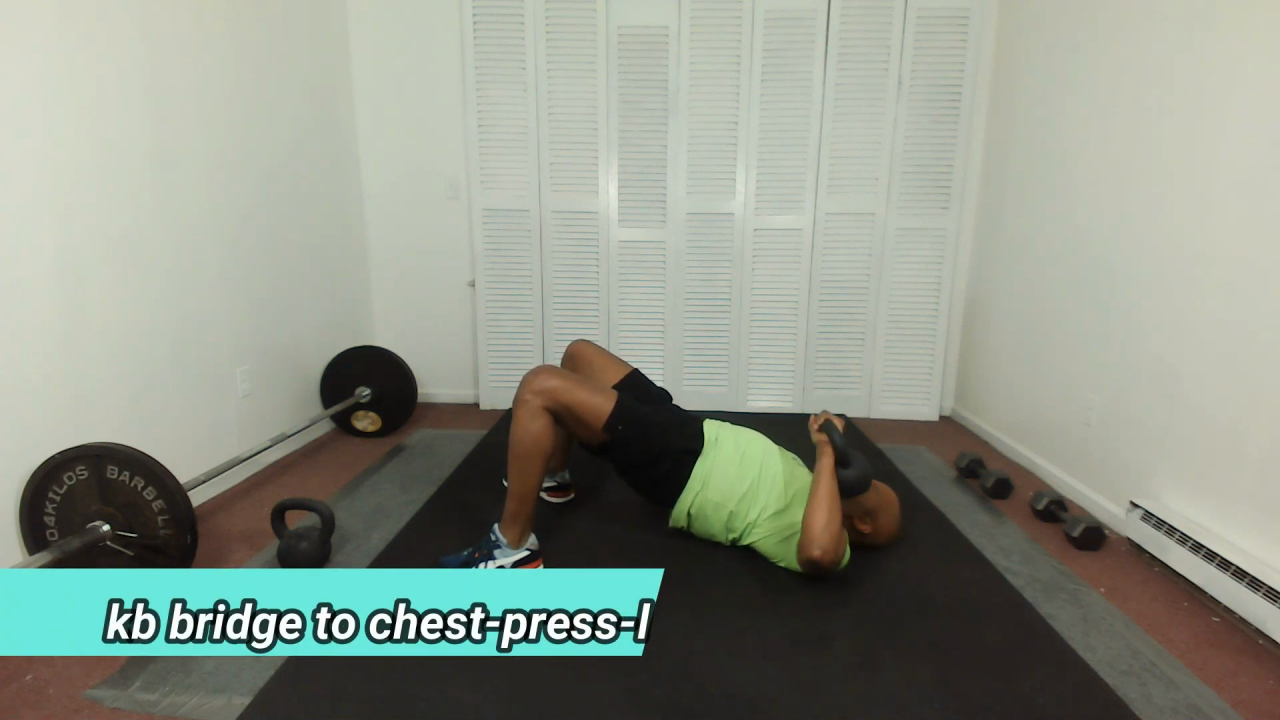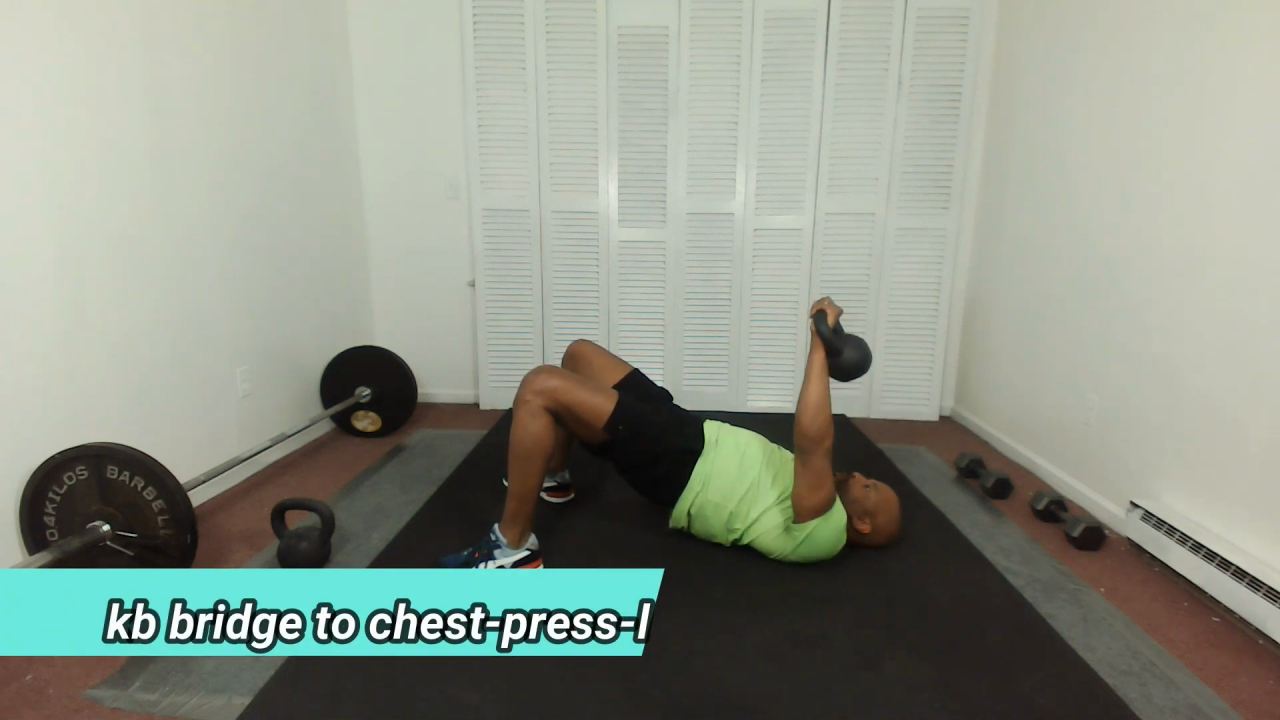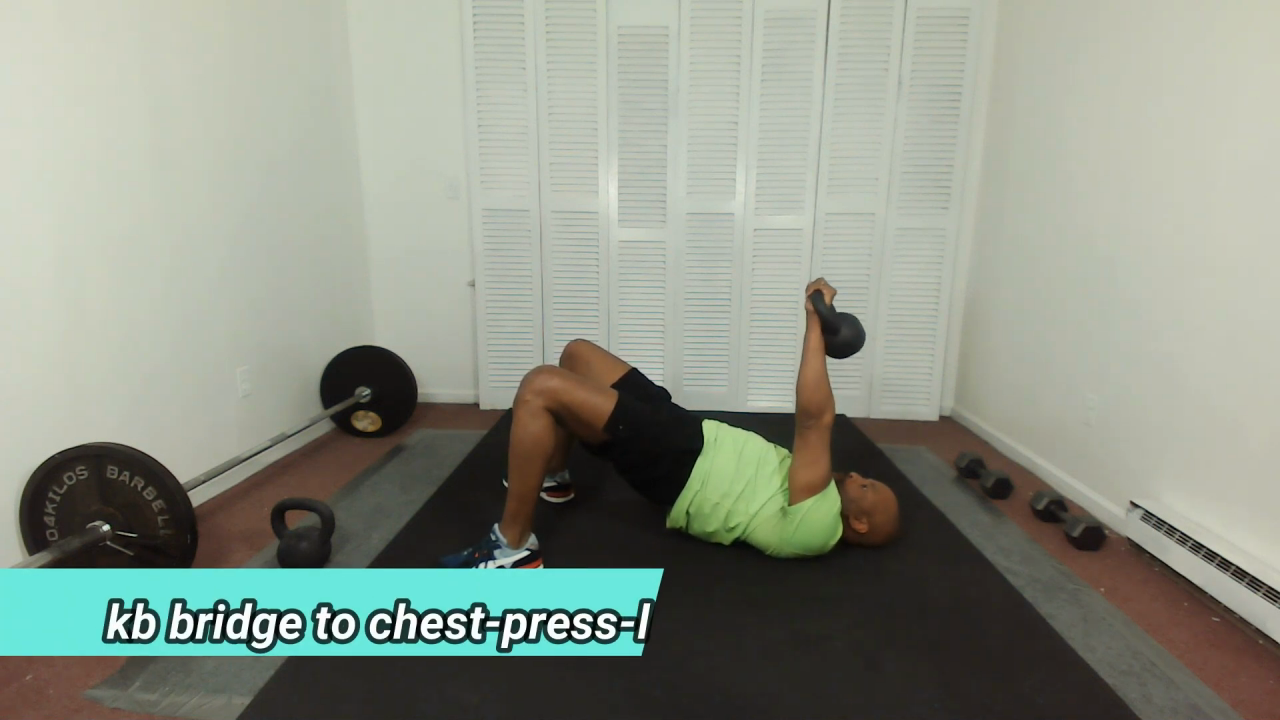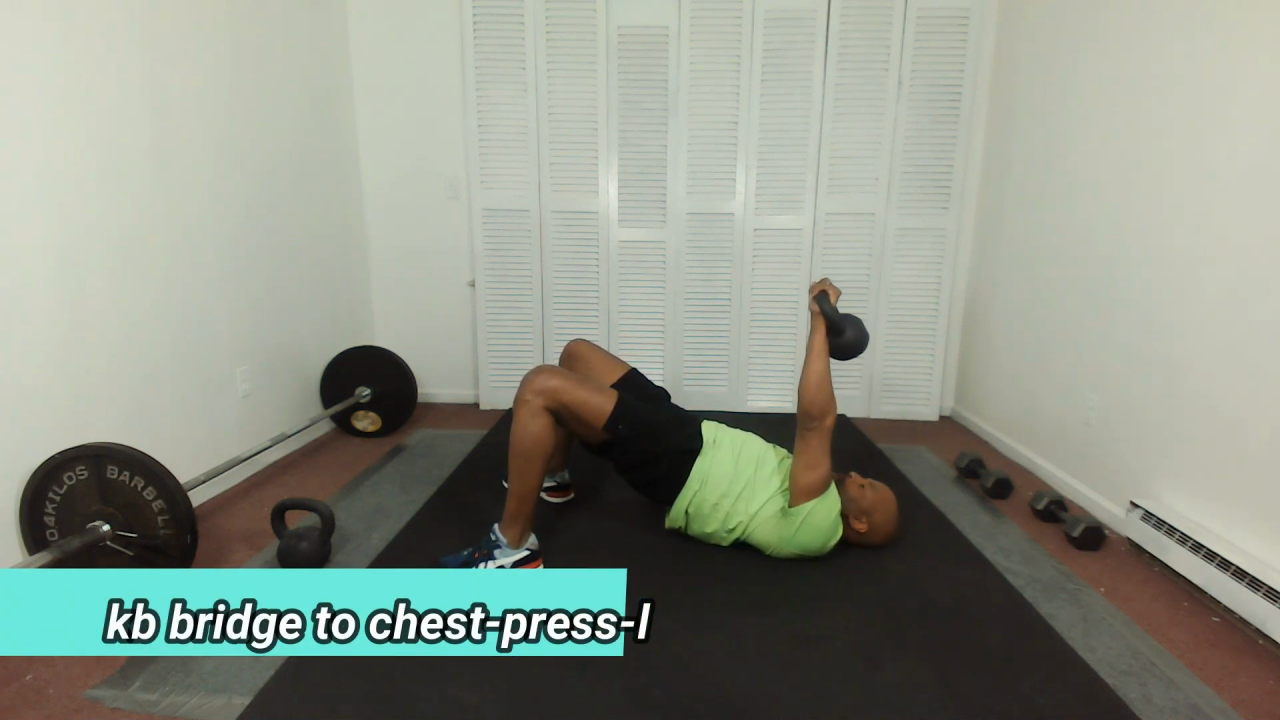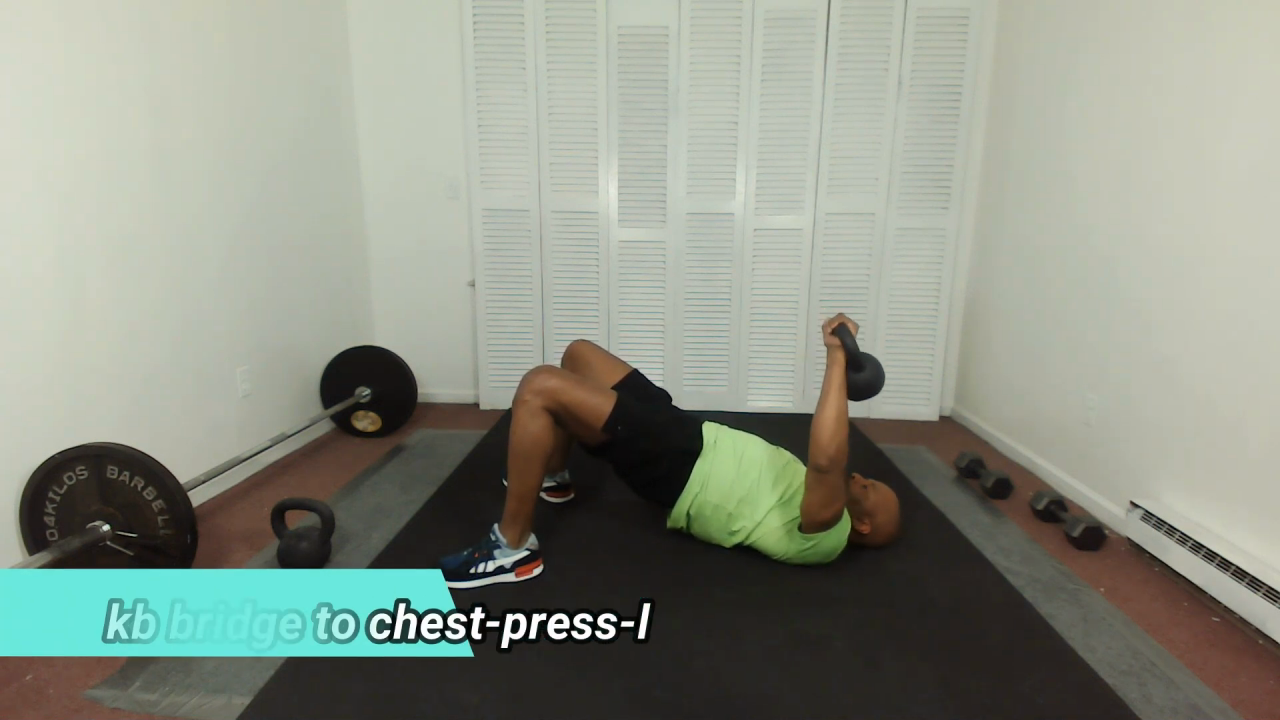
dt=0.4s
person 1, frame 1
left shoulder: (829, 547)
right shoulder: (812, 488)
left elbow: (818, 547)
left wrist: (827, 447)
left hip: (677, 467)
right hip: (690, 433)
left knee: (539, 388)
right knee: (579, 353)
left ankle: (513, 545)
right ankle: (552, 477)
person 1, frame 2
left shoulder: (824, 533)
right shoulder: (821, 500)
left elbow: (814, 440)
left wrist: (820, 344)
left hip: (677, 467)
right hip: (689, 436)
left knee: (540, 388)
right knee: (580, 353)
left ankle: (513, 546)
right ankle: (552, 479)
person 1, frame 3
left shoulder: (818, 523)
right shoulder: (823, 502)
left elbow: (815, 418)
left wrist: (815, 321)
left hip: (675, 466)
right hip: (686, 435)
left knee: (540, 388)
right knee: (577, 353)
left ankle: (513, 546)
right ankle: (552, 477)
person 1, frame 4
left shoulder: (819, 525)
right shoulder: (821, 505)
left elbow: (816, 420)
left wrist: (820, 322)
left hip: (675, 466)
right hip: (687, 438)
left knee: (540, 387)
right knee: (577, 353)
left ankle: (513, 546)
right ankle: (552, 478)
person 1, frame 5
left shoulder: (827, 534)
right shoulder: (816, 493)
left elbow: (826, 458)
left wrist: (837, 357)
left hip: (678, 468)
right hip: (691, 439)
left knee: (538, 388)
right knee: (579, 353)
left ankle: (513, 547)
right ankle: (553, 478)
